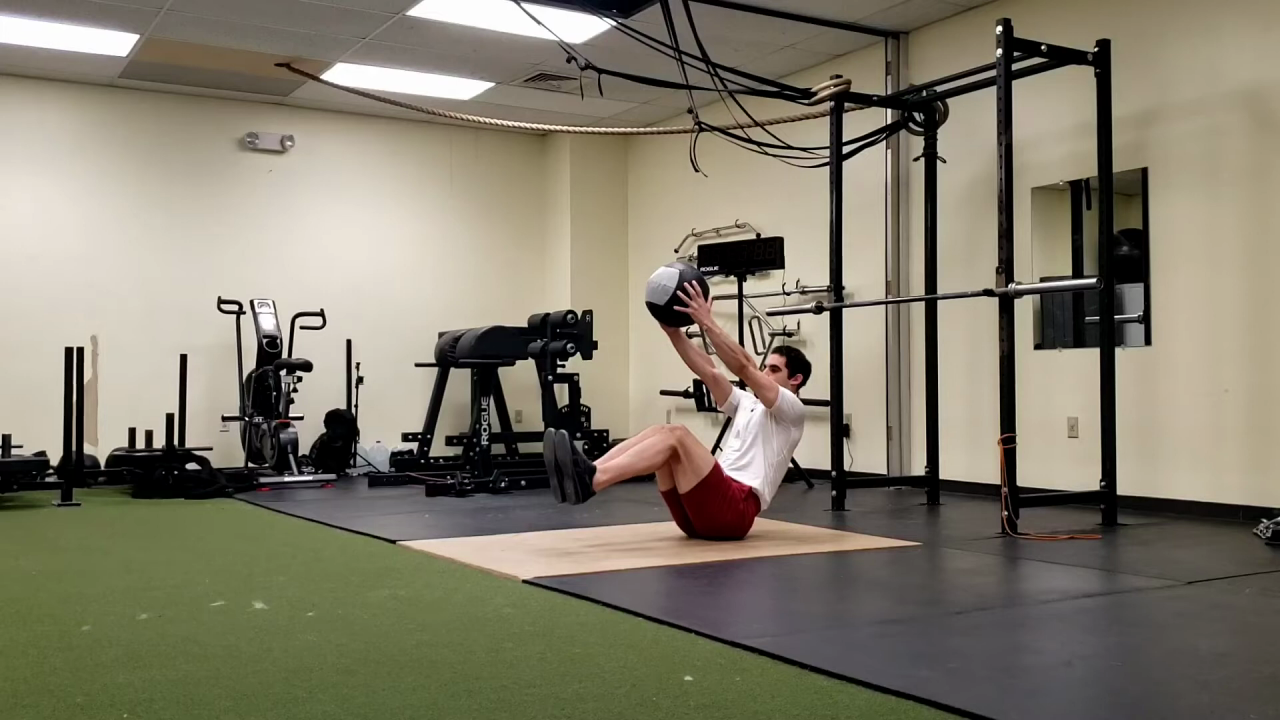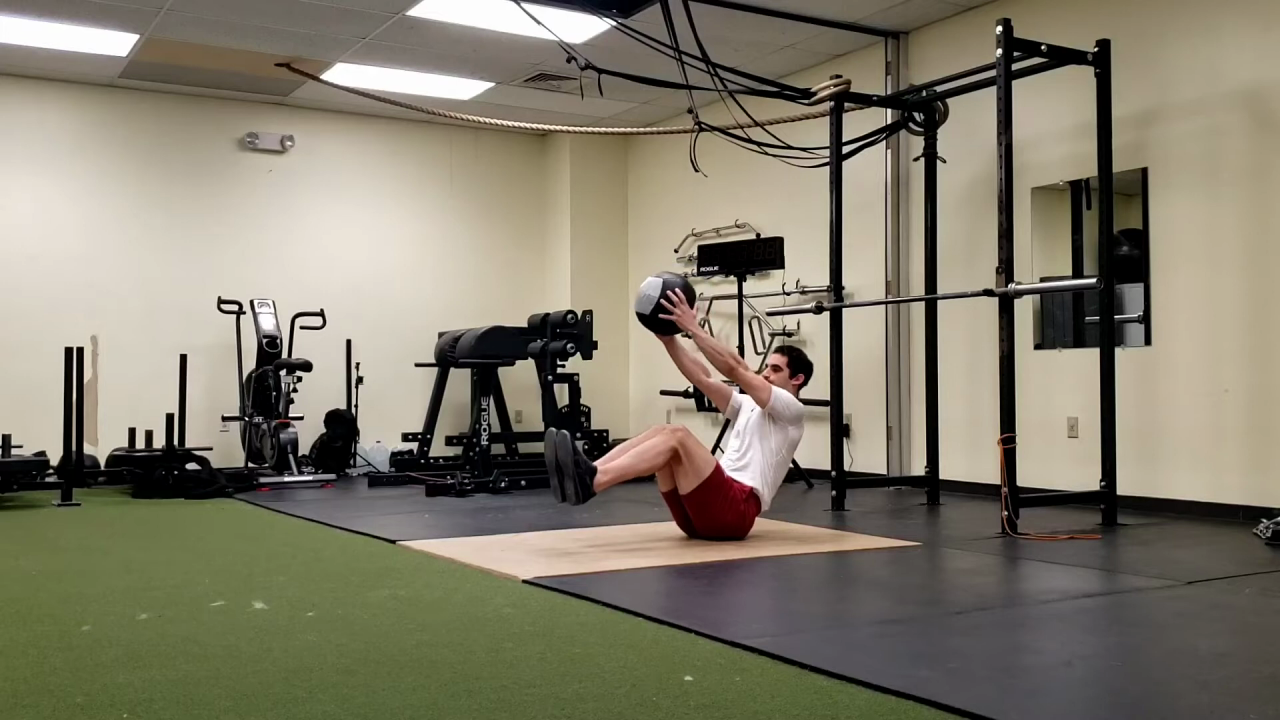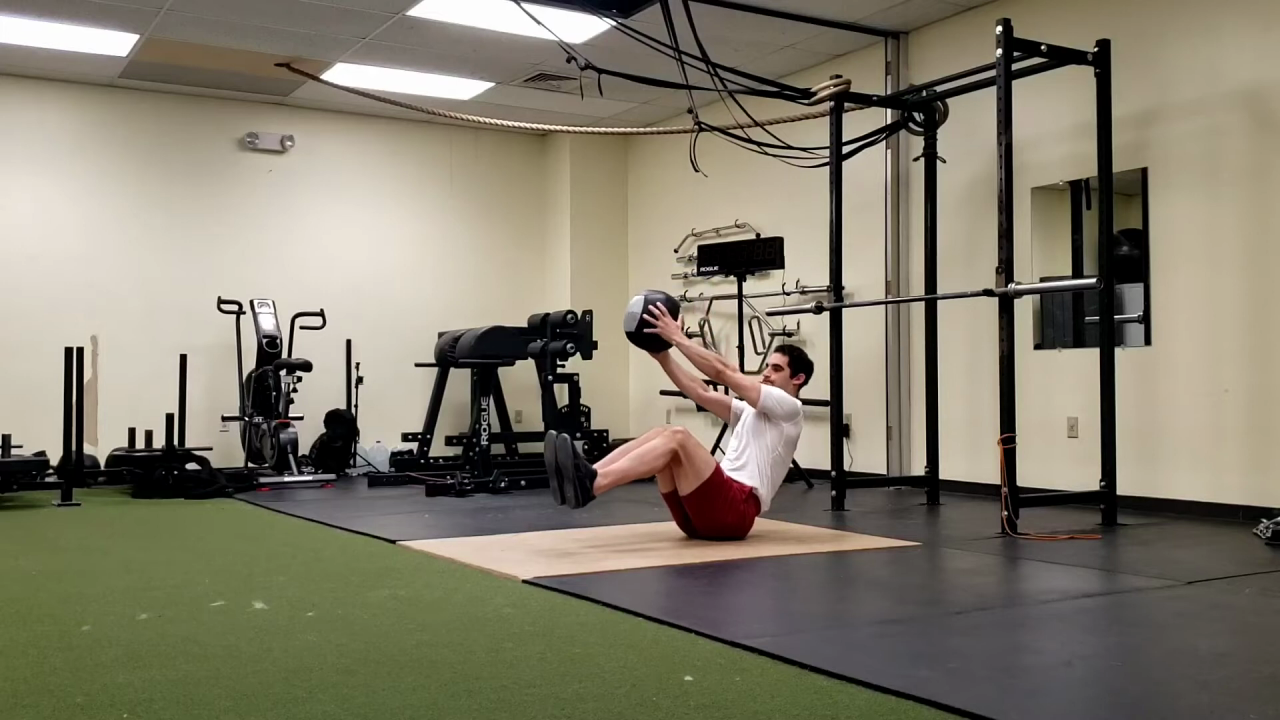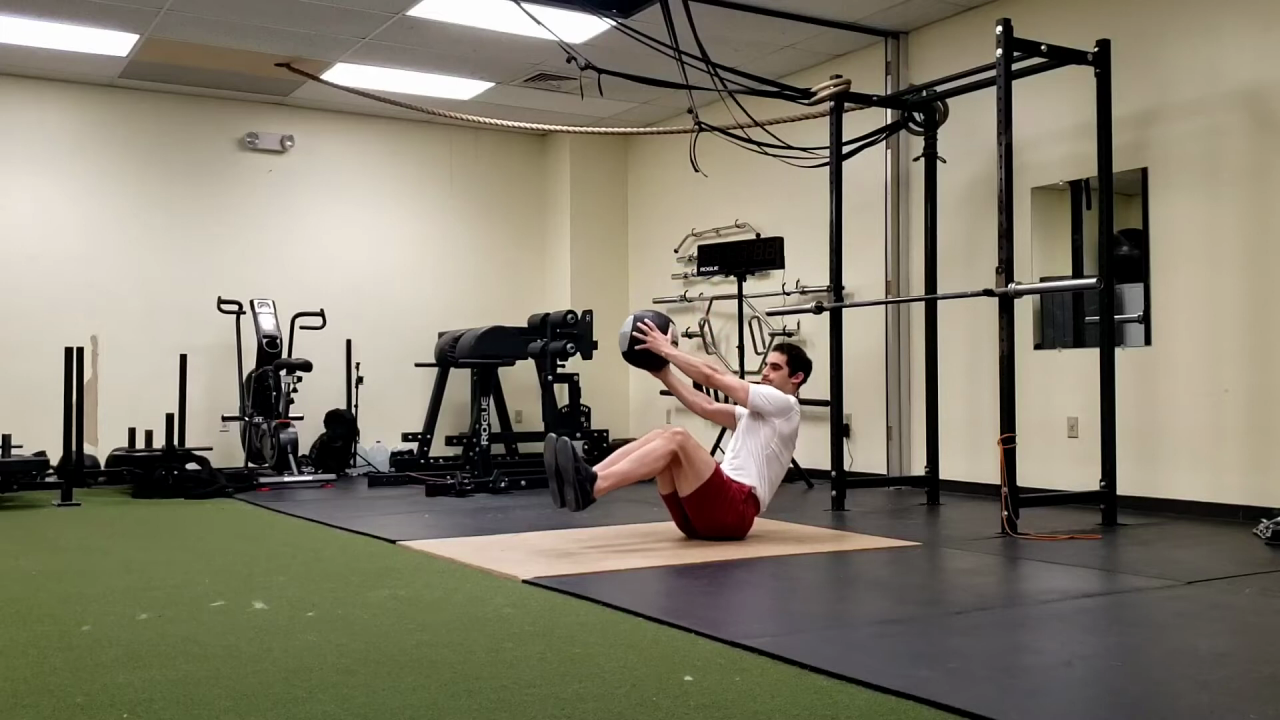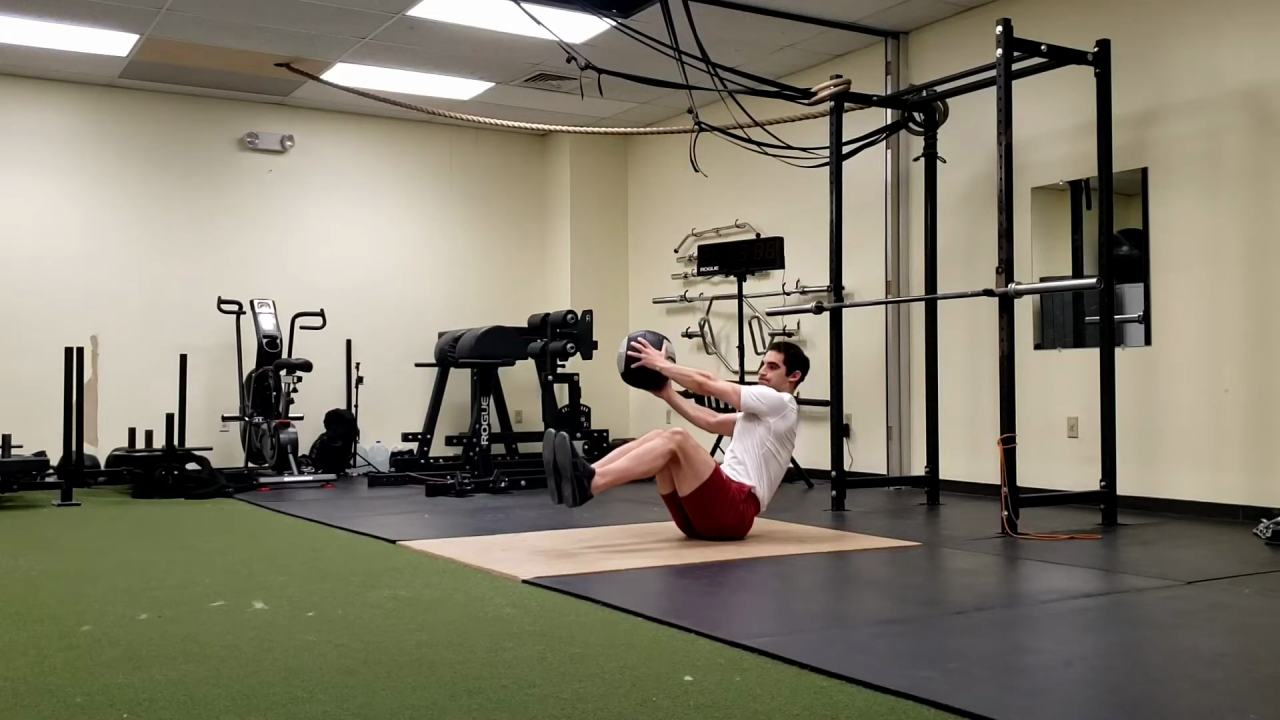
dt=0.4s
person 1, frame 1
left shoulder: (791, 412)
right shoulder: (748, 404)
left elbow: (745, 368)
right elbow: (708, 372)
left wrist: (706, 323)
right wrist: (673, 331)
left hip: (734, 510)
right hip: (701, 509)
left knee: (675, 435)
right knee: (660, 433)
left ankle: (590, 481)
right ankle: (588, 473)
person 1, frame 2
left shoulder: (791, 412)
right shoulder: (750, 405)
left elbow: (736, 370)
right elbow: (704, 379)
left wrist: (693, 328)
right wrist: (668, 338)
left hip: (735, 510)
right hip: (703, 509)
left knee: (677, 435)
right knee: (662, 434)
left ankle: (590, 481)
right ankle: (587, 473)
person 1, frame 3
left shoulder: (789, 409)
right shoulder: (752, 410)
left elbow: (724, 373)
right elbow: (702, 393)
left wrist: (676, 337)
right wrist: (662, 355)
left hip: (735, 510)
right hip: (702, 509)
left knee: (677, 437)
right knee: (662, 435)
left ankle: (590, 485)
right ankle: (587, 476)
person 1, frame 4
left shoulder: (784, 405)
right shoulder: (755, 412)
left elbow: (714, 377)
right elbow: (708, 407)
left wrist: (666, 349)
right wrist: (663, 372)
left hip: (735, 510)
right hip: (705, 508)
left knee: (677, 437)
right knee: (661, 436)
left ankle: (591, 487)
right ankle: (587, 478)
person 1, frame 5
left shoulder: (780, 404)
right shoulder: (760, 413)
left elbow: (707, 384)
right elbow: (713, 422)
left wrist: (661, 364)
right wrist: (666, 392)
left hip: (734, 510)
right hip: (705, 509)
left knee: (676, 438)
right knee: (660, 437)
left ankle: (589, 484)
right ankle: (586, 475)
